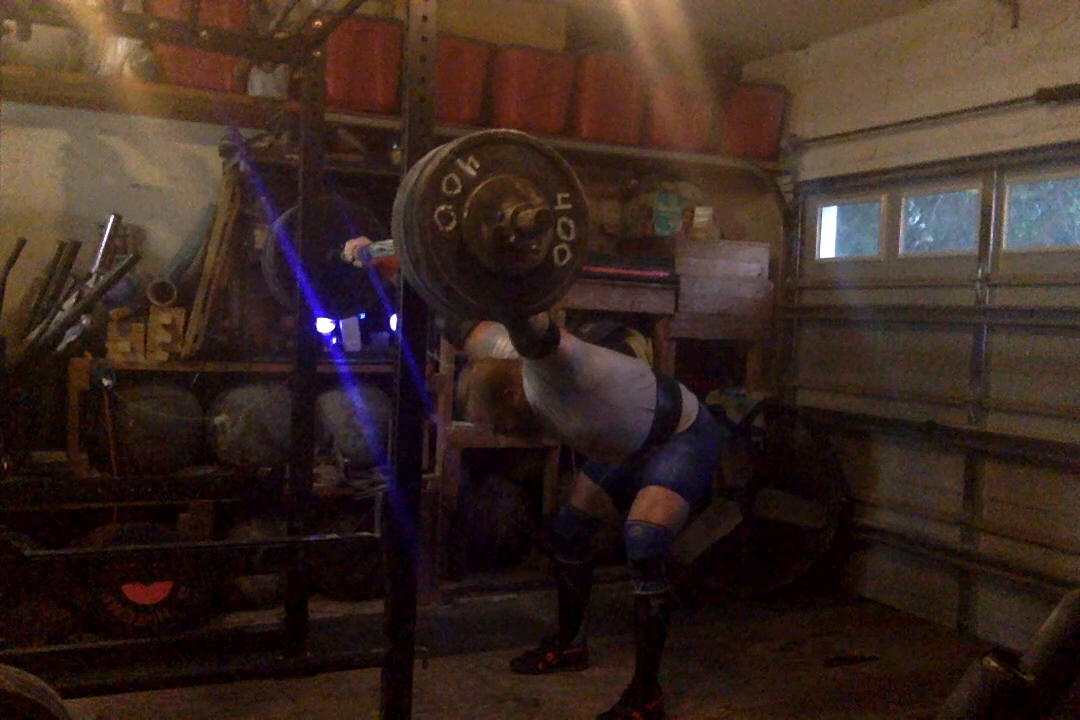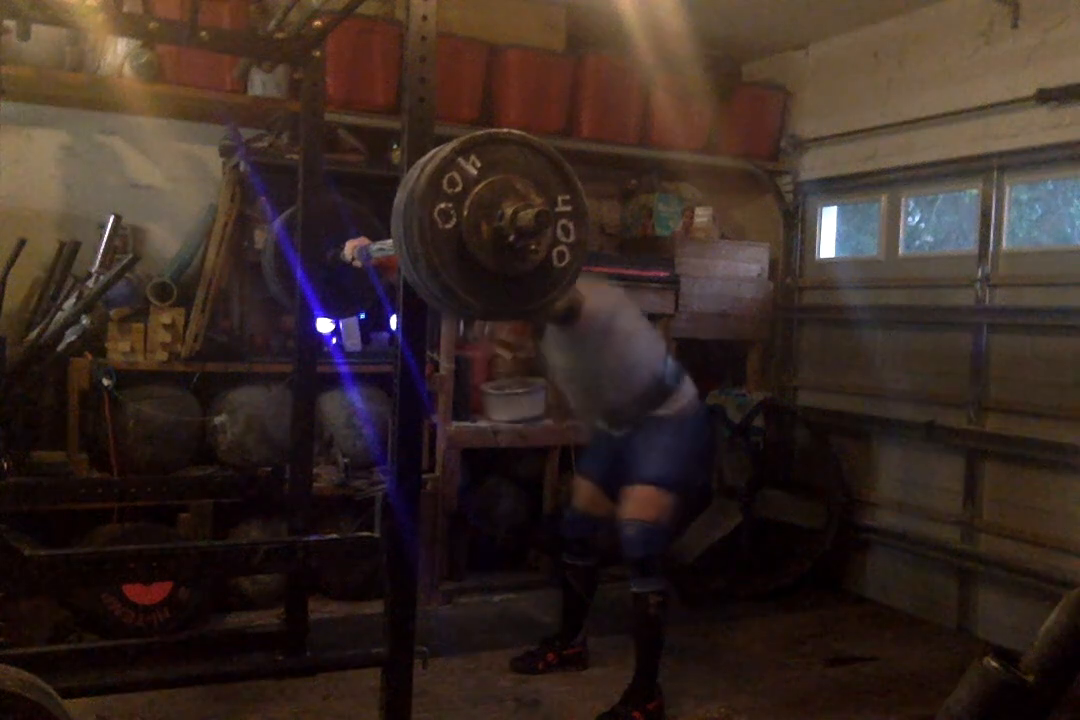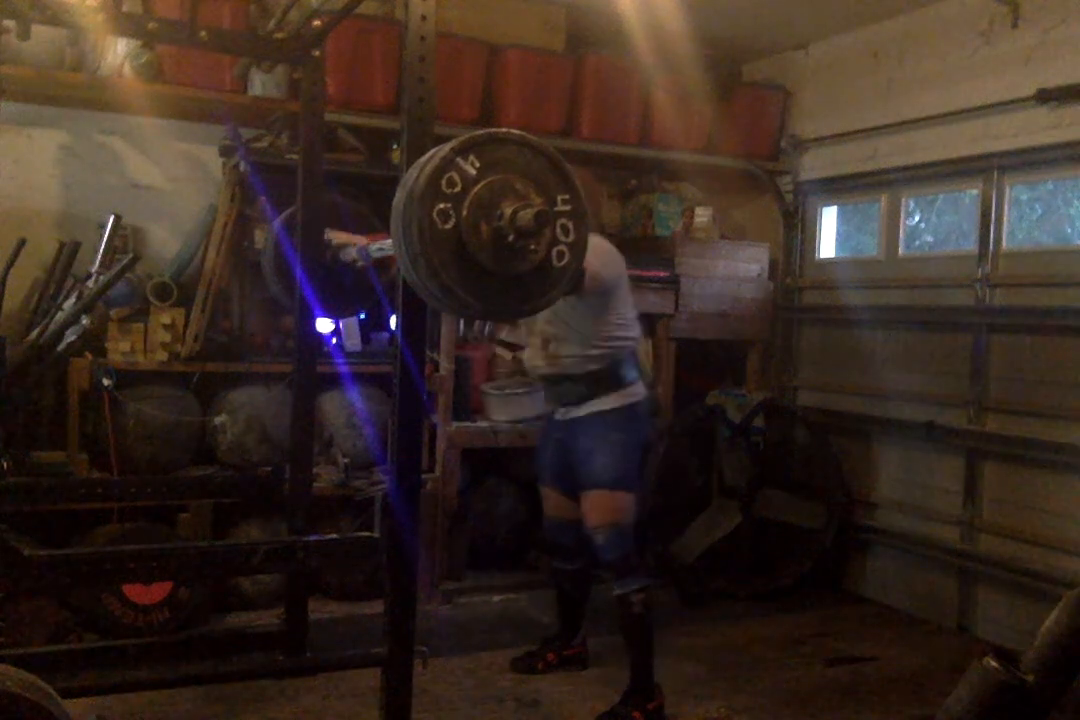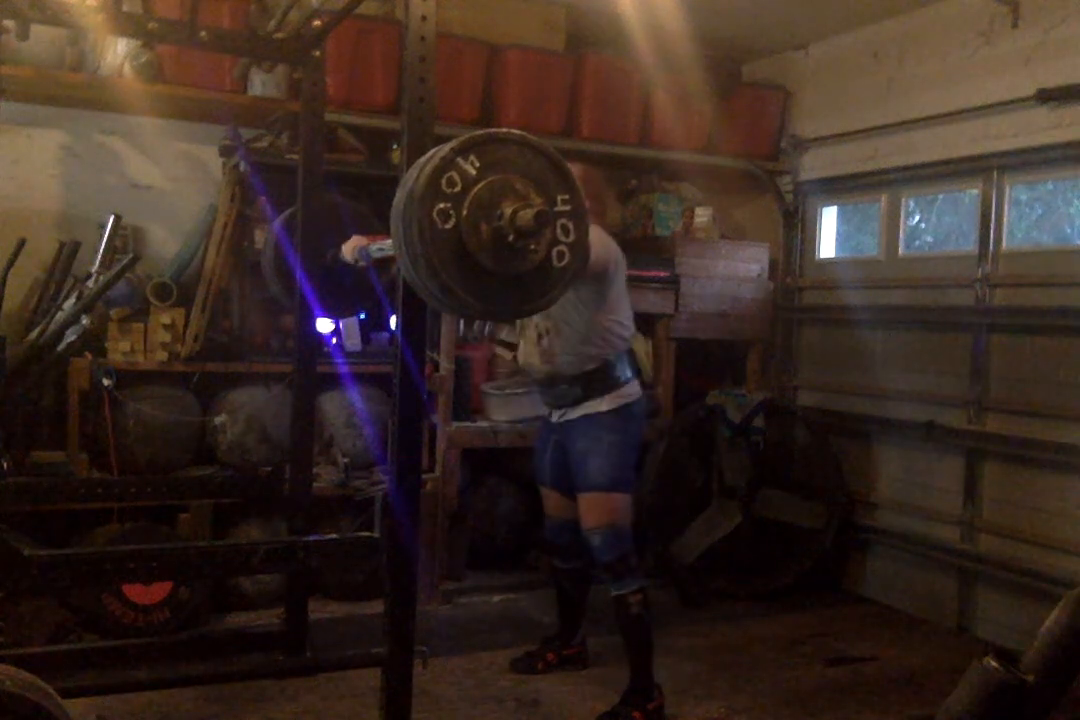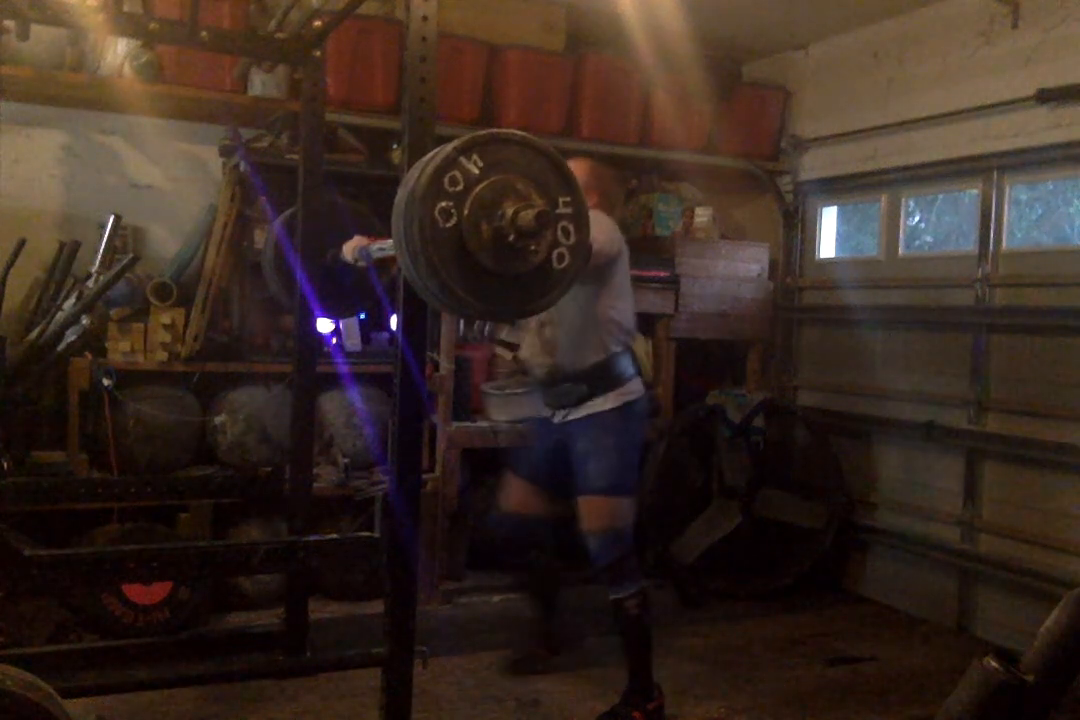
dt=0.4s
person 1, frame 1
left shoulder: (550, 371)
right shoulder: (504, 359)
left elbow: (526, 326)
right elbow: (458, 321)
left hip: (683, 436)
right hip: (634, 444)
left knee: (643, 546)
right knee: (568, 530)
right ankle: (569, 643)
person 1, frame 2
left shoulder: (576, 302)
left elbow: (558, 301)
right wrist: (383, 257)
left hip: (665, 418)
right hip: (617, 423)
left knee: (640, 543)
right knee: (579, 530)
right ankle: (569, 642)
person 1, frame 3
left shoulder: (590, 251)
left hip: (609, 410)
right hip: (565, 411)
left knee: (611, 545)
right knee: (561, 536)
right ankle: (568, 642)
person 1, frame 4
left shoulder: (592, 244)
left hip: (603, 412)
right hip: (560, 412)
left knee: (609, 549)
right knee: (561, 537)
right ankle: (568, 641)
person 1, frame 5
left shoulder: (596, 231)
left hip: (606, 412)
right hip: (560, 413)
left knee: (609, 552)
right knee: (516, 527)
right ankle: (551, 632)
